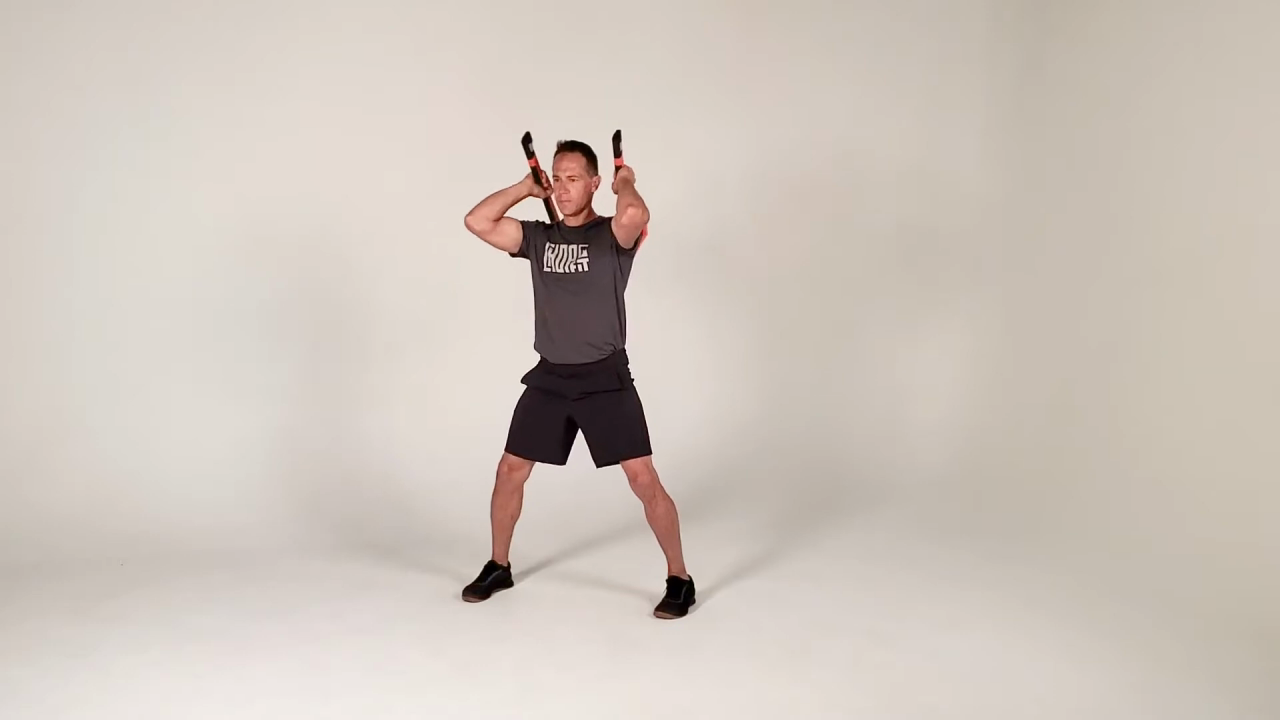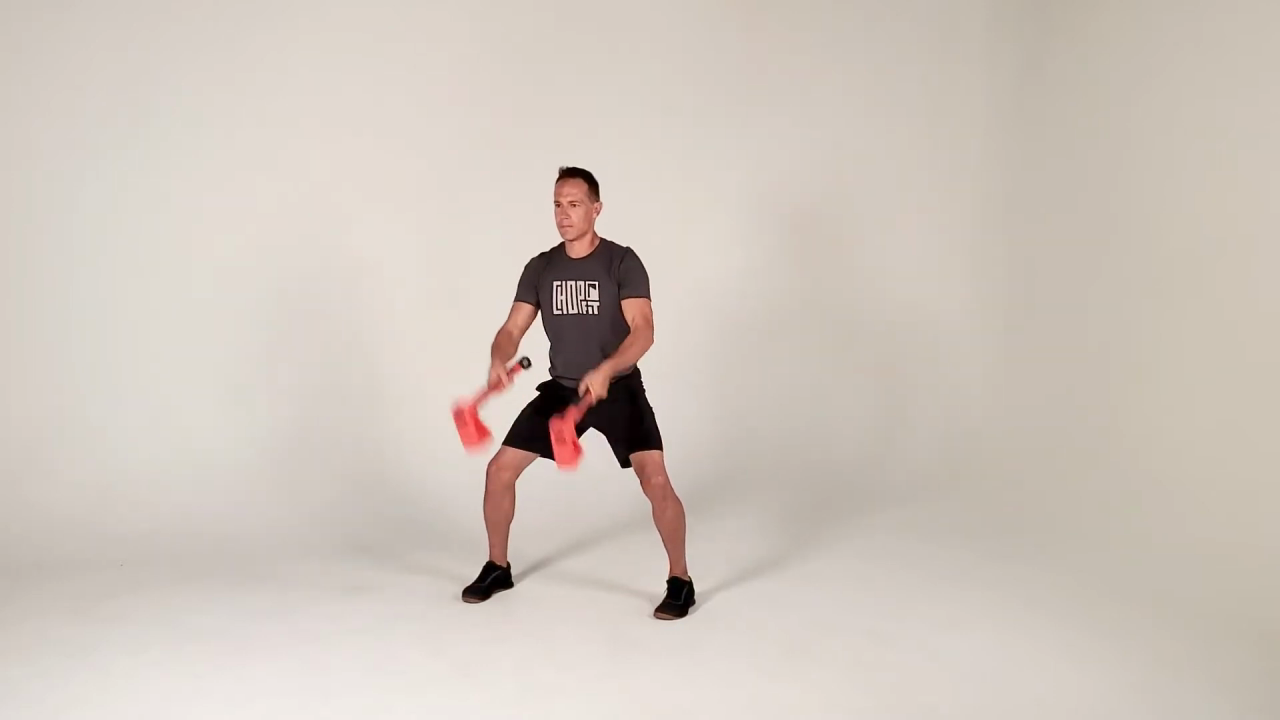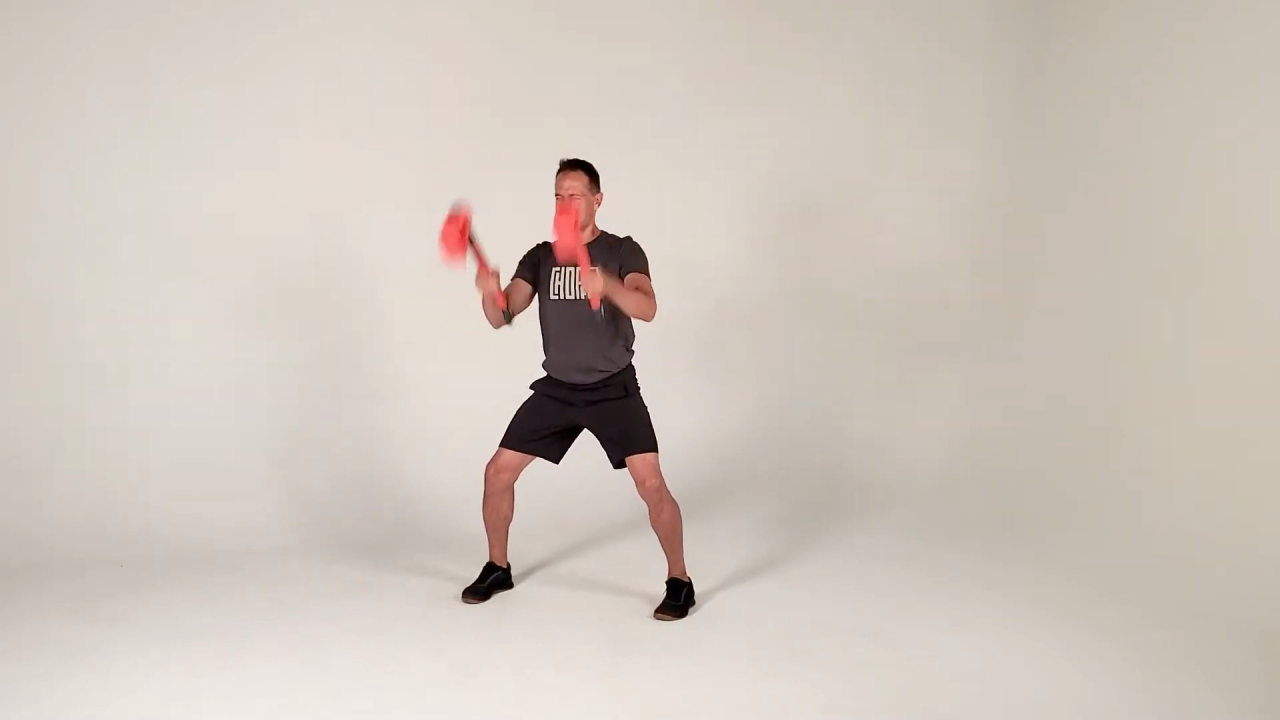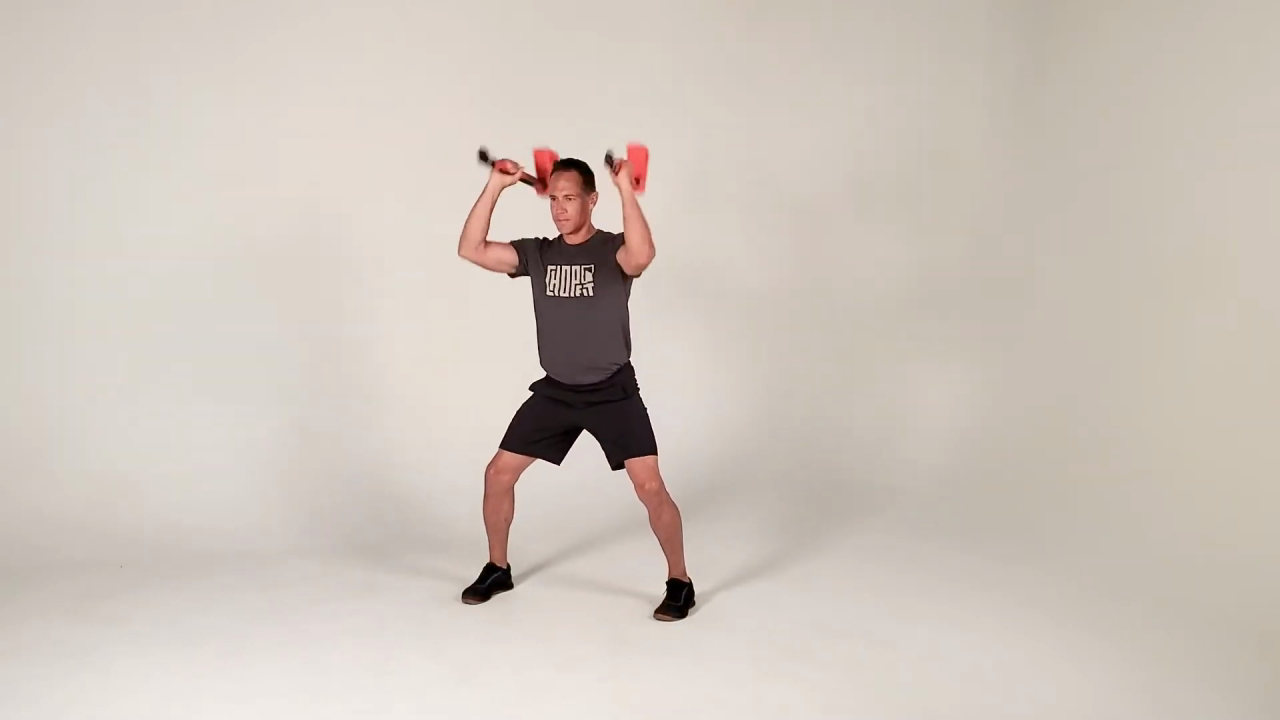
dt=1s
person 1, frame 1
left shoulder: (613, 235)
right shoulder: (537, 236)
left elbow: (636, 215)
right elbow: (476, 221)
left wrist: (625, 183)
right wrist: (525, 188)
left hip: (605, 379)
right hip: (549, 379)
left knee: (643, 480)
right knee: (510, 471)
left ankle: (679, 579)
right ankle: (498, 567)
person 1, frame 2
left shoulder: (623, 263)
right shoulder: (540, 268)
left elbow: (643, 332)
right elbow: (512, 330)
left wrist: (607, 371)
right wrist: (499, 361)
left hip: (619, 389)
right hip: (560, 390)
left knee: (655, 481)
right knee: (498, 471)
left ankle: (680, 581)
right ankle: (497, 568)
person 1, frame 3
left shoulder: (623, 250)
right shoulder: (539, 258)
left elbow: (647, 308)
right elbow: (500, 317)
left wrist: (607, 285)
right wrist: (490, 291)
left hip: (613, 389)
right hip: (556, 390)
left knee: (651, 484)
right knee: (497, 472)
left ankle: (679, 581)
right ankle: (497, 568)
person 1, frame 4
left shoulder: (614, 248)
right shoulder: (536, 253)
left elbow: (642, 256)
right elbow: (471, 251)
left wrist: (625, 188)
right wrist: (494, 187)
left hip: (613, 390)
right hip: (555, 391)
left knee: (650, 486)
right knee: (498, 473)
left ankle: (679, 583)
right ankle: (498, 568)
